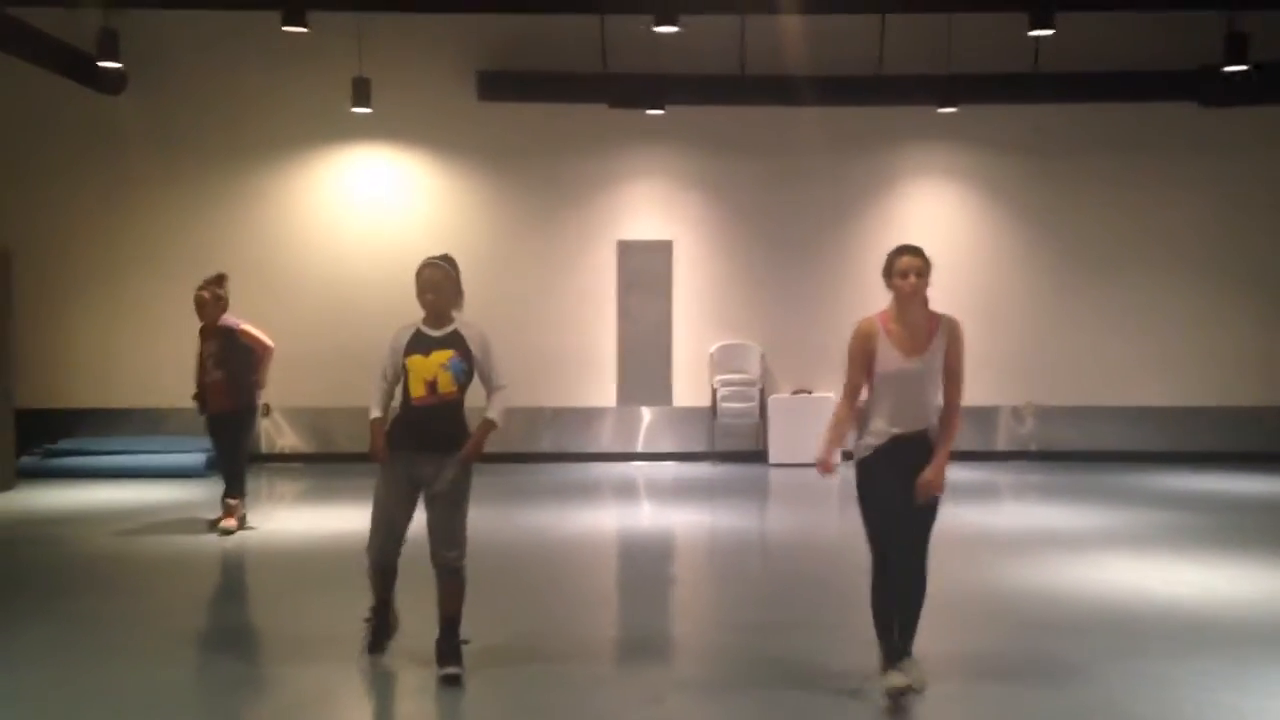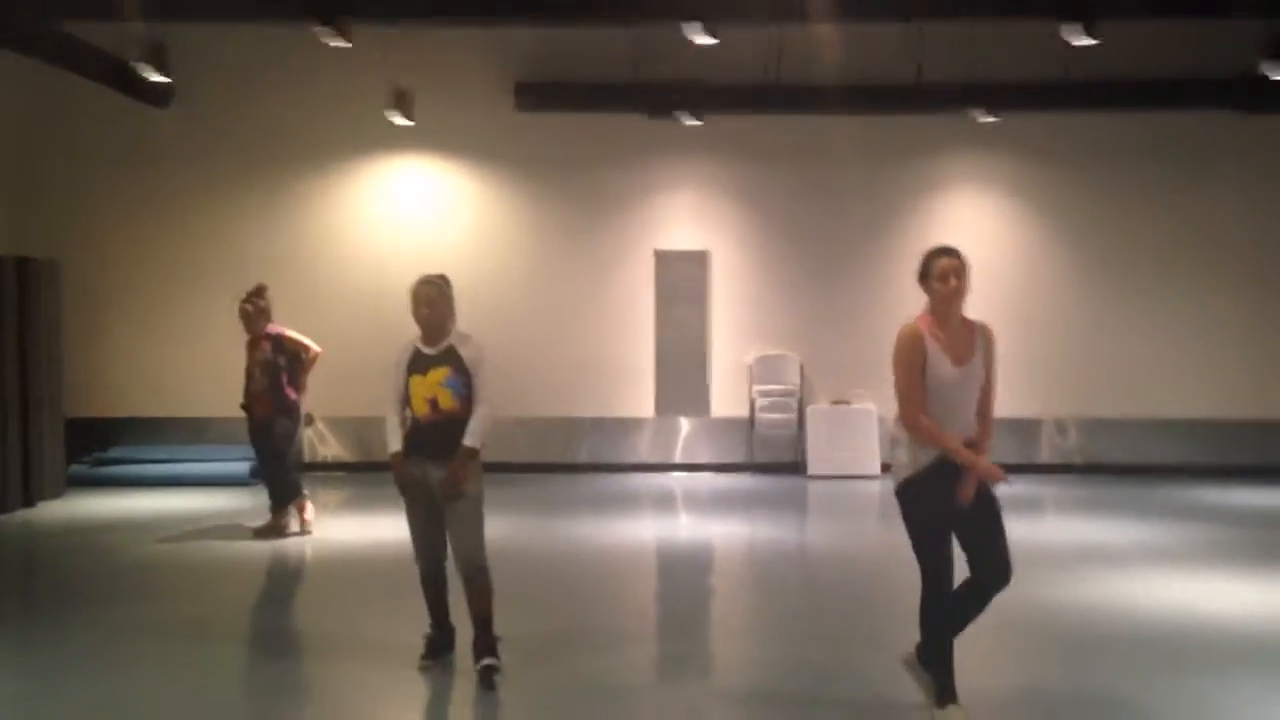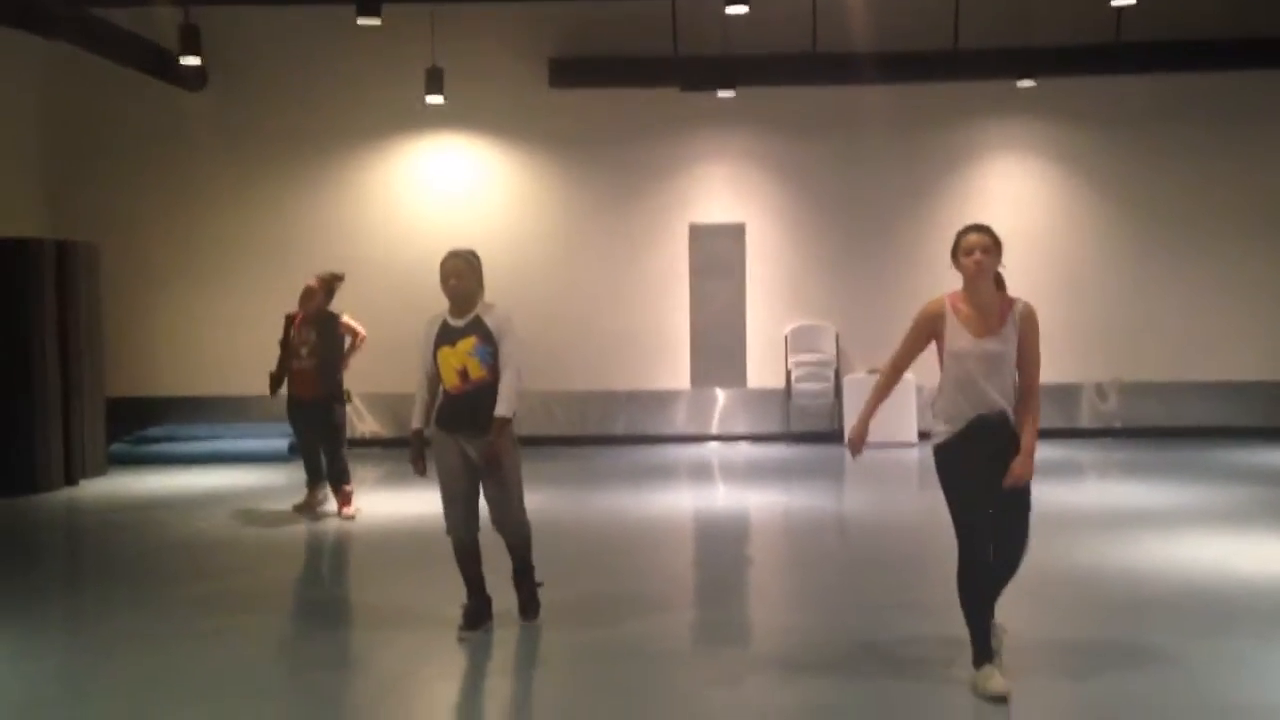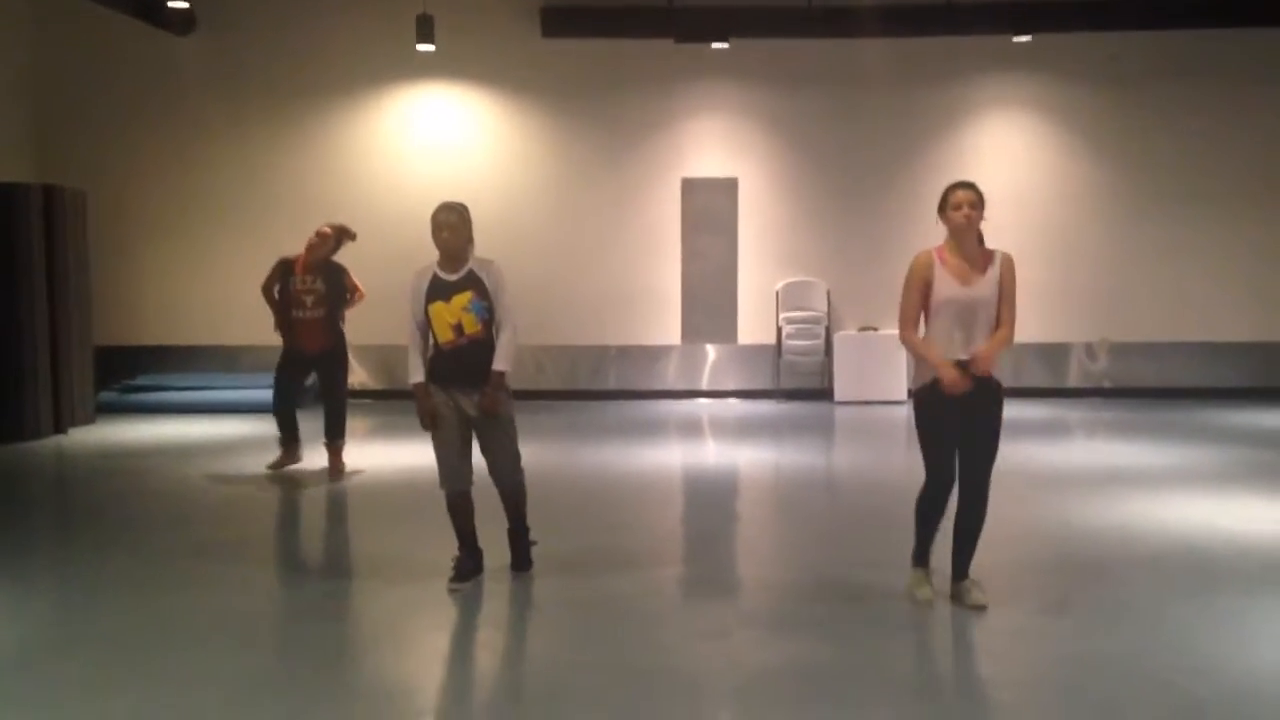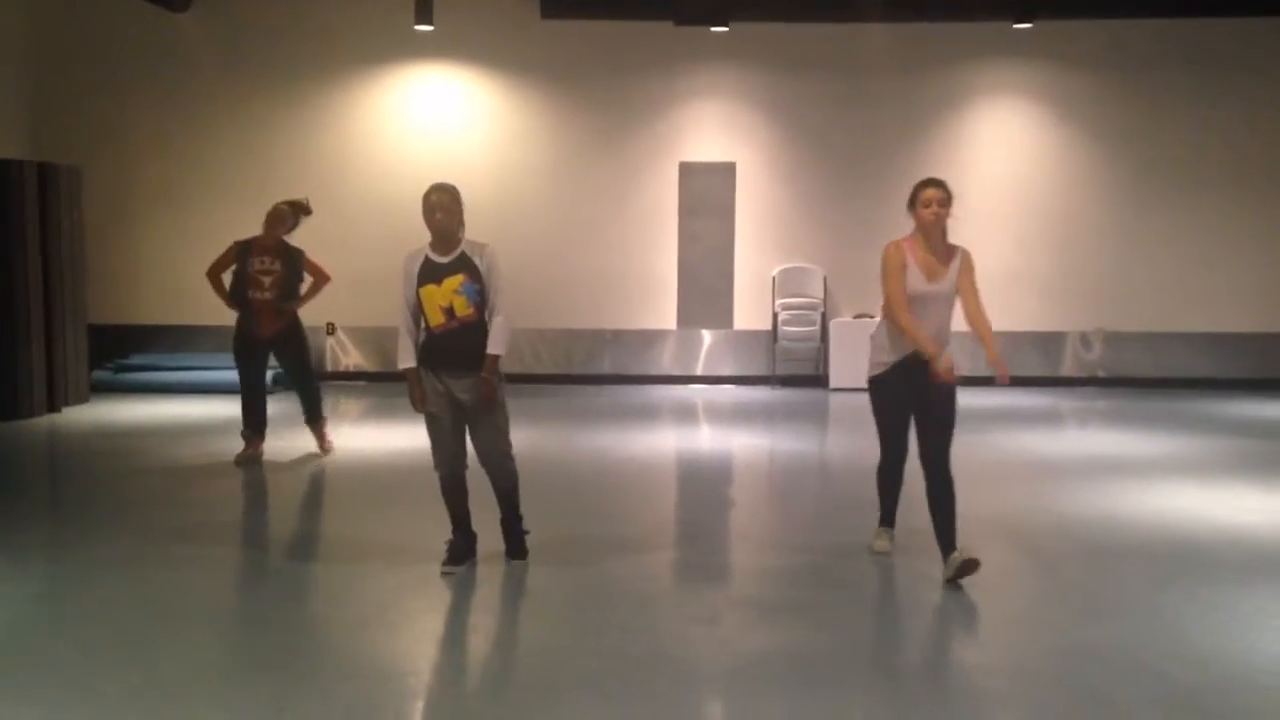
dt=0.5s
person 1, frame 1
left shoulder: (948, 330)
right shoulder: (868, 331)
left elbow: (952, 403)
right elbow: (850, 400)
left wrist: (940, 462)
right wrist: (830, 447)
left hip: (925, 451)
right hip: (878, 454)
left knee: (915, 559)
right knee: (888, 556)
left ankle: (904, 652)
right ankle: (890, 664)
person 1, frame 2
left shoulder: (982, 335)
right shoulder: (913, 336)
left elbow: (984, 413)
right elbow: (912, 418)
left wrist: (973, 471)
right wrist: (972, 460)
left hip: (965, 467)
right hip: (921, 473)
left knee: (995, 571)
right knee: (937, 583)
left ankle: (925, 654)
person 1, frame 3
left shoulder: (1022, 314)
right shoulder: (937, 313)
left elbow: (1030, 387)
right elbow: (897, 366)
left wrist: (1027, 452)
right wrist: (865, 417)
left hip: (1005, 436)
right hip: (956, 438)
left knee: (1012, 546)
right knee: (973, 544)
left ankle: (984, 615)
right ankle: (983, 661)
person 1, frame 4
left shoulder: (1002, 264)
right shoulder: (926, 263)
left elbow: (1005, 328)
right elbow: (908, 331)
left wrist: (988, 351)
right wrist: (940, 365)
left hip: (983, 385)
right hip: (936, 383)
left knee: (977, 485)
right knee: (940, 478)
left ankle: (961, 576)
right ankle: (920, 566)
person 1, frame 5
left shoulder: (960, 258)
right shoulder: (896, 253)
left elbow: (974, 310)
right elbow: (897, 314)
left wrist: (994, 355)
right wrist: (932, 354)
left hip: (936, 367)
right hip: (891, 367)
left knee: (937, 461)
right knee: (894, 455)
left ankle: (951, 553)
right ankle: (885, 525)
person 2, frame 1
left shoulder: (473, 337)
right shoulder: (403, 336)
left elbow: (497, 389)
right elbow: (384, 384)
left wrist: (483, 430)
right wrist: (376, 424)
left hip: (450, 456)
right hip: (400, 453)
left knee: (448, 552)
right knee: (382, 545)
left ankle: (449, 645)
right ankle: (381, 618)
person 2, frame 2
left shoulder: (467, 348)
right shoulder: (406, 354)
left elbow: (480, 409)
right elbow: (396, 410)
left wrist: (463, 458)
right wrist: (397, 458)
left hip: (458, 463)
right hip: (417, 463)
left knee: (470, 553)
right knee: (428, 557)
left ankle: (485, 642)
right ankle: (440, 635)
person 2, frame 3
left shoulder: (496, 319)
right shoulder: (435, 327)
left elbow: (510, 373)
right elbow: (427, 384)
left wrist: (498, 432)
right wrist: (417, 437)
left hip: (492, 433)
right hip: (450, 436)
left knee: (510, 518)
right knee: (460, 525)
left ankle: (526, 586)
right ankle: (478, 604)
person 2, frame 4
left shoulder: (489, 272)
right shoulder: (422, 280)
left elbow: (507, 329)
right elbow: (417, 339)
left wrist: (495, 385)
right wrist: (421, 394)
left hip: (486, 387)
right hip: (443, 391)
left knee: (507, 471)
right knee: (453, 479)
left ankle: (520, 544)
right ankle: (469, 557)
person 2, frame 5
left shoulder: (482, 255)
right shoulder: (414, 262)
left elbow: (499, 314)
right elbow: (408, 323)
left wrist: (491, 371)
right wrist: (412, 378)
left hip: (477, 372)
right hip: (435, 376)
left knee: (497, 457)
right knee: (448, 463)
left ankle: (513, 529)
right ankle: (462, 541)
person 3, frame 1
left shoulder: (234, 328)
right shoulder: (205, 332)
left elbow: (267, 346)
left wrist: (257, 379)
right wrist: (203, 398)
left hip: (238, 406)
right hip: (215, 408)
left knee: (235, 457)
right knee: (224, 459)
left ankle: (233, 510)
right ankle: (235, 508)
person 3, frame 2
left shoulder: (279, 336)
right shoulder: (252, 343)
left elbow: (314, 351)
left wrist: (300, 382)
right wrist: (248, 405)
left hip: (282, 410)
right hip: (259, 415)
left knee: (281, 458)
right knee: (267, 467)
left ankle: (301, 502)
right ankle: (279, 516)
person 3, frame 3
left shoulder: (332, 321)
right shoulder: (291, 320)
left elbow: (360, 334)
left wrist: (344, 358)
right wrist: (278, 375)
left hip: (327, 394)
right hip: (298, 396)
left knee: (333, 445)
right knee: (307, 446)
left ankle: (344, 498)
right ankle: (316, 491)
person 3, frame 4
left shoulder: (337, 272)
right shoulder: (286, 265)
left elbow: (359, 293)
right elbow: (267, 288)
left wrist: (342, 309)
right wrist: (280, 315)
left hip: (330, 347)
right hip: (296, 346)
left knee: (334, 400)
right knee: (282, 399)
left ankle: (335, 454)
right ankle: (290, 449)
person 3, frame 5
left shoulder: (293, 255)
right shoulder: (242, 248)
left elbow: (323, 277)
right elbow: (212, 272)
left wrist: (300, 301)
right wrist: (230, 301)
left hip: (285, 328)
right hip: (249, 329)
left knee: (305, 380)
right knee: (251, 386)
left ankle: (319, 430)
right ankle: (254, 442)
